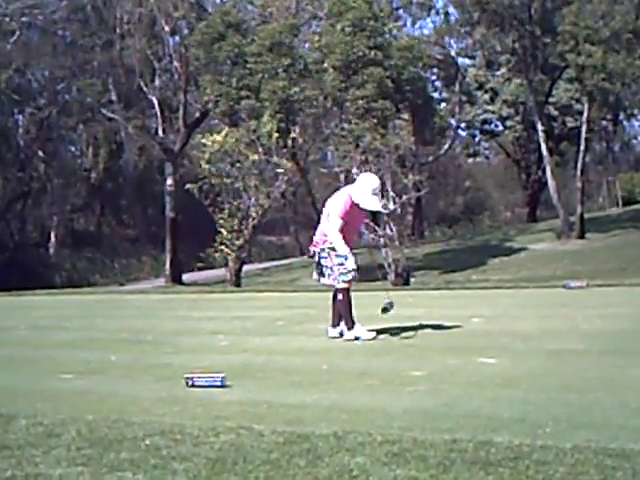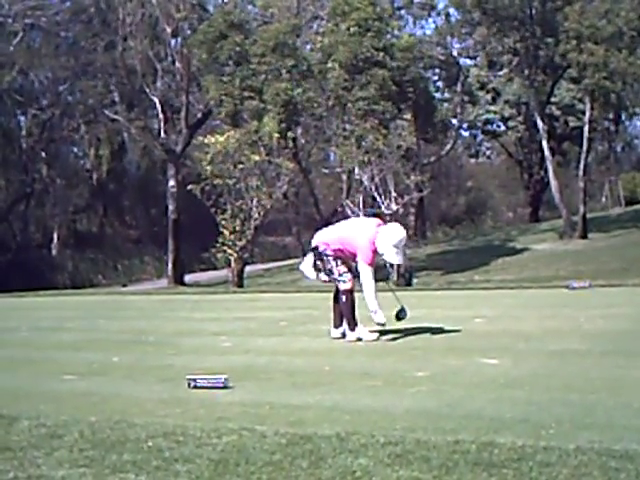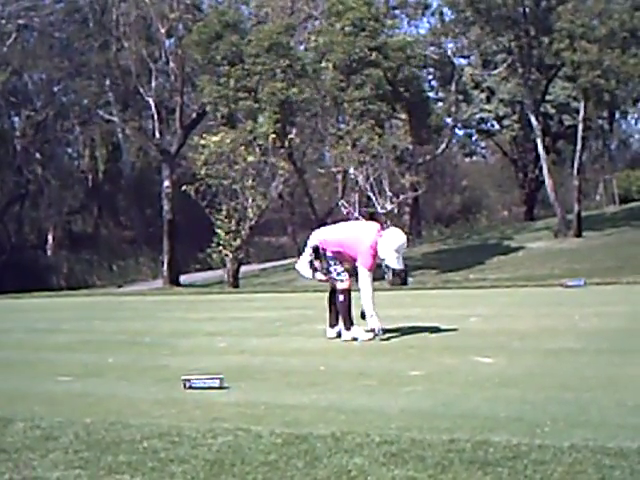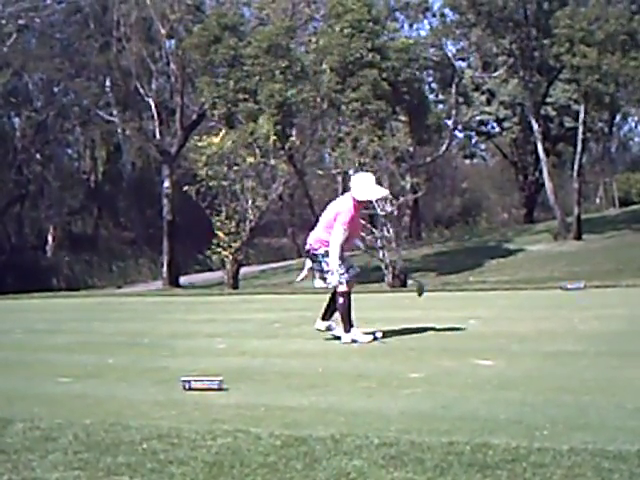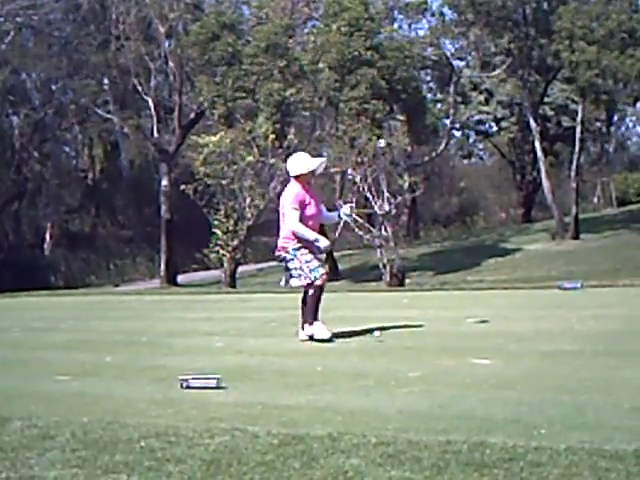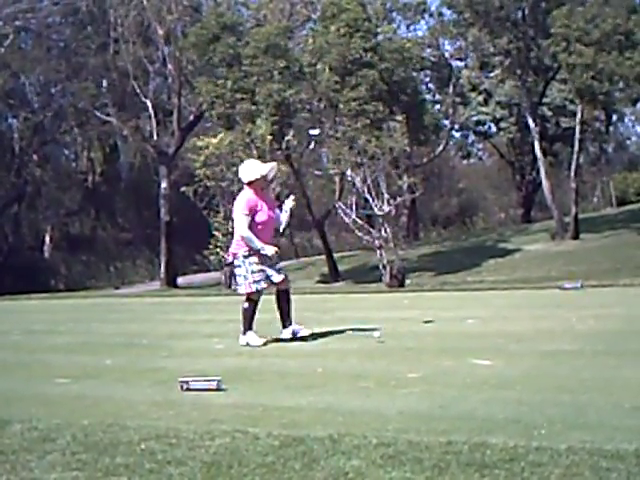
dt=0.5s
person 1, frame 1
left shoulder: (360, 198)
right shoulder: (344, 202)
right elbow: (333, 232)
left wrist: (362, 233)
right wrist: (347, 256)
left hip: (340, 246)
right hip: (329, 245)
left knee: (341, 284)
right knee: (343, 284)
left ankle: (335, 327)
right ankle: (351, 329)
person 1, frame 2
left shoulder: (380, 226)
right shoulder: (367, 245)
right elbow: (367, 282)
right wrist: (375, 310)
left hip: (332, 246)
right hip: (325, 248)
left knee: (341, 285)
right knee: (346, 284)
left ankle: (337, 328)
right ankle: (353, 330)
person 1, frame 3
left shoulder: (378, 230)
right shoulder: (368, 250)
right elbow: (365, 286)
right wrist: (371, 316)
left hip: (323, 240)
right hip: (320, 248)
left knee: (336, 285)
right knee: (344, 283)
left ankle: (333, 328)
right ankle: (349, 330)
person 1, frame 4
left shoulder: (353, 201)
right shoulder: (348, 210)
right elbow: (335, 241)
left wrist: (355, 240)
right wrist: (334, 271)
left hip: (328, 248)
right hip: (323, 249)
left knee: (346, 283)
right knee: (344, 287)
left ankle: (324, 321)
right ankle: (349, 332)
person 1, frame 5
left shoulder: (310, 191)
right shoulder: (293, 193)
left elbow: (324, 217)
right elbow: (292, 224)
left wrist: (340, 213)
right wrist: (317, 238)
left hip: (308, 247)
right hip: (294, 247)
left knee: (313, 285)
right knee: (318, 280)
left ankle: (307, 327)
right ankle: (310, 324)
person 1, frame 6
left shoulder: (267, 197)
right shoulder: (245, 199)
left elbow: (279, 224)
right elbow: (241, 231)
left wrist: (286, 209)
right wrist: (262, 247)
left hip: (262, 254)
right hip: (246, 254)
left knee: (282, 284)
right knee: (253, 293)
left ankle: (288, 328)
right ankle: (247, 334)
